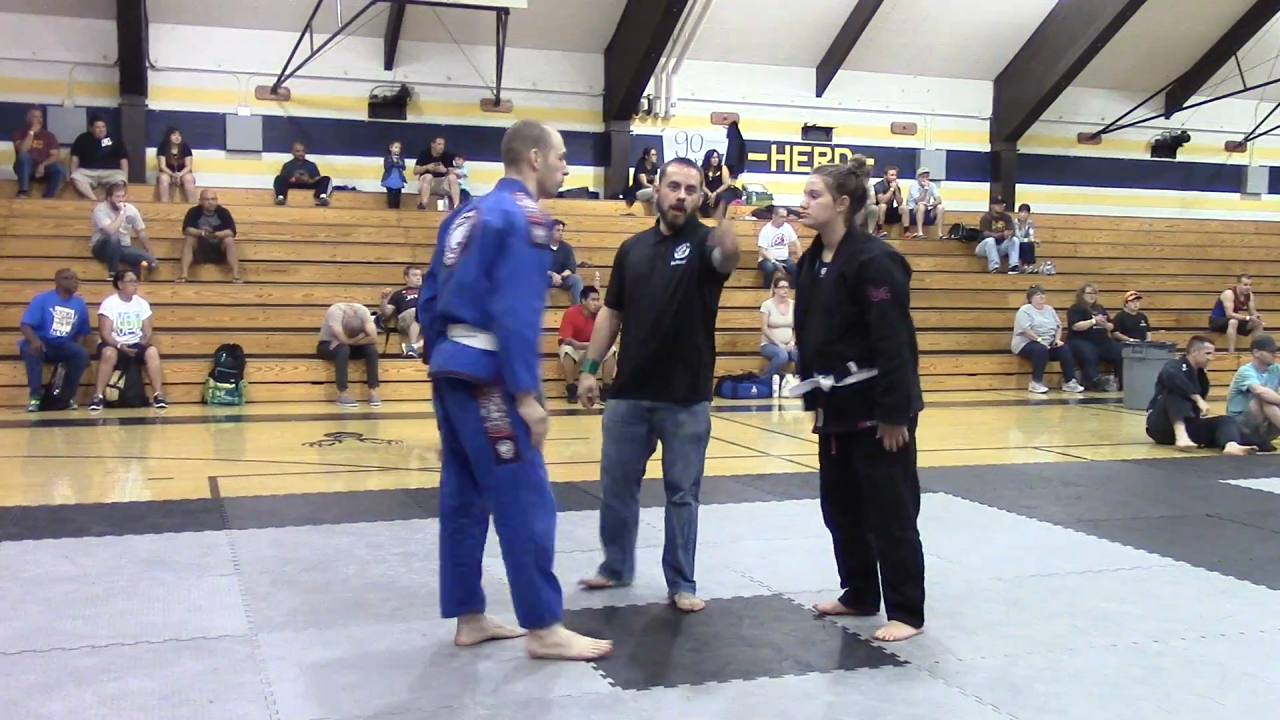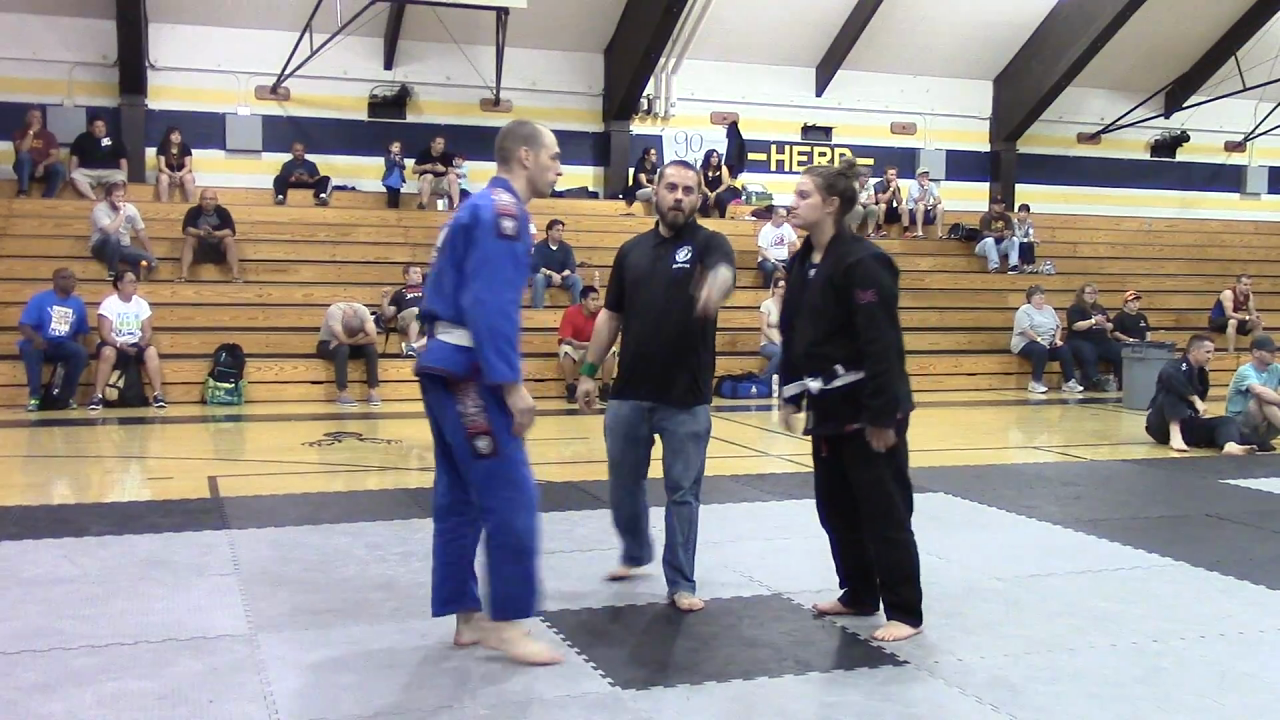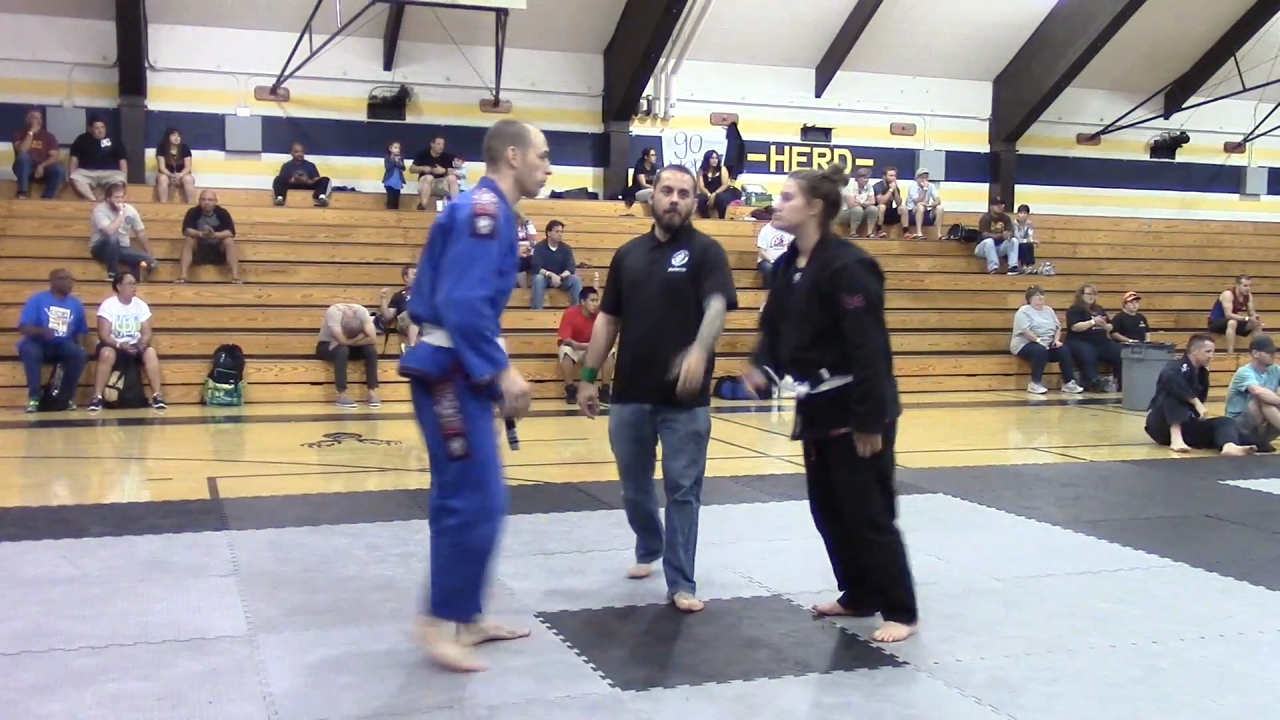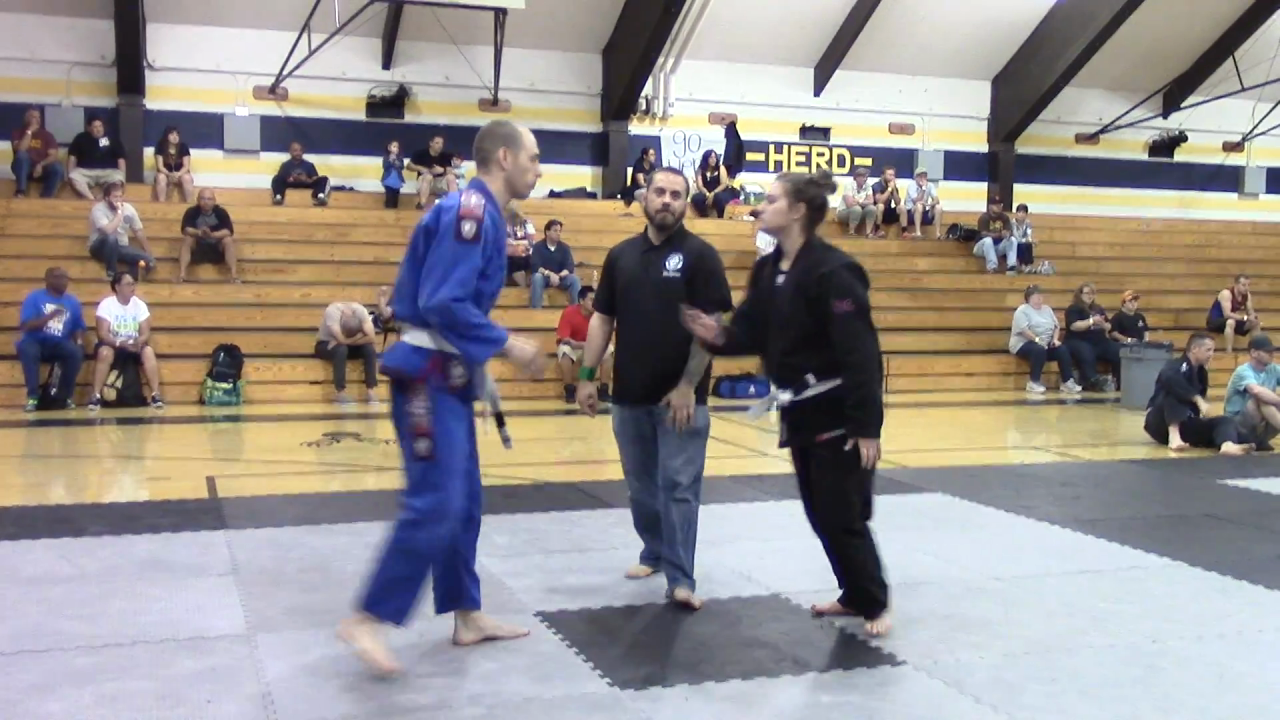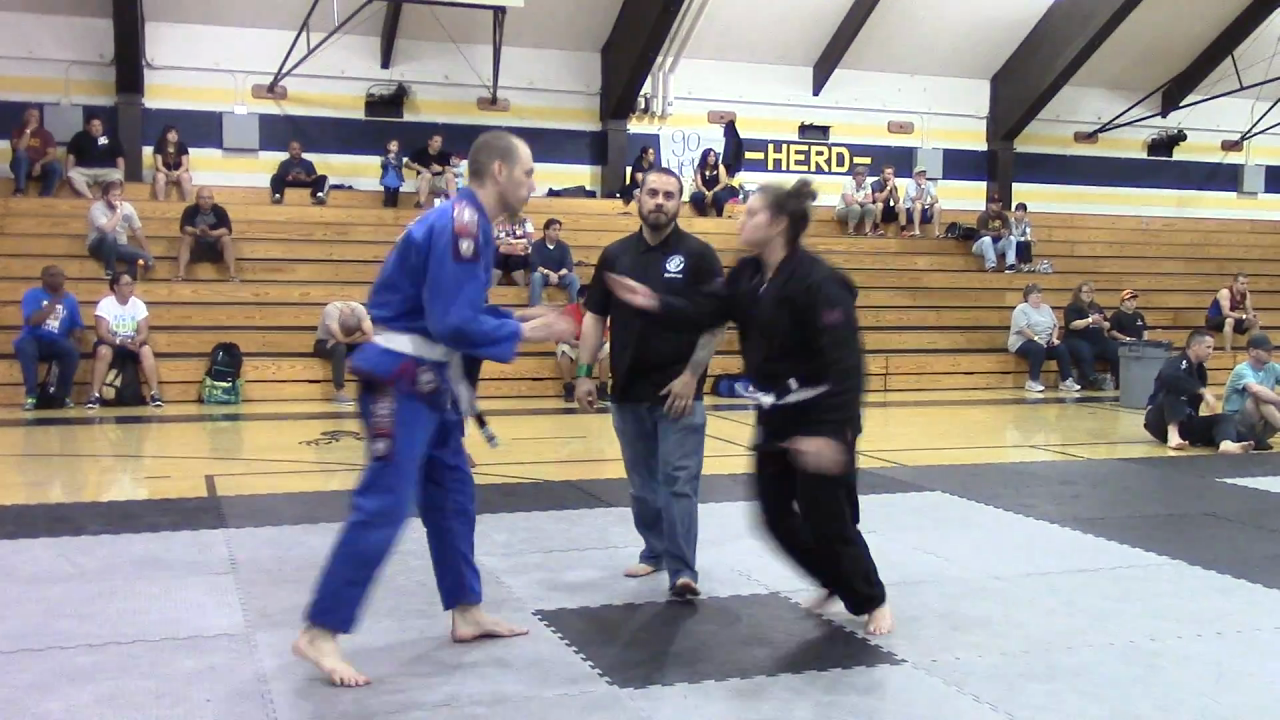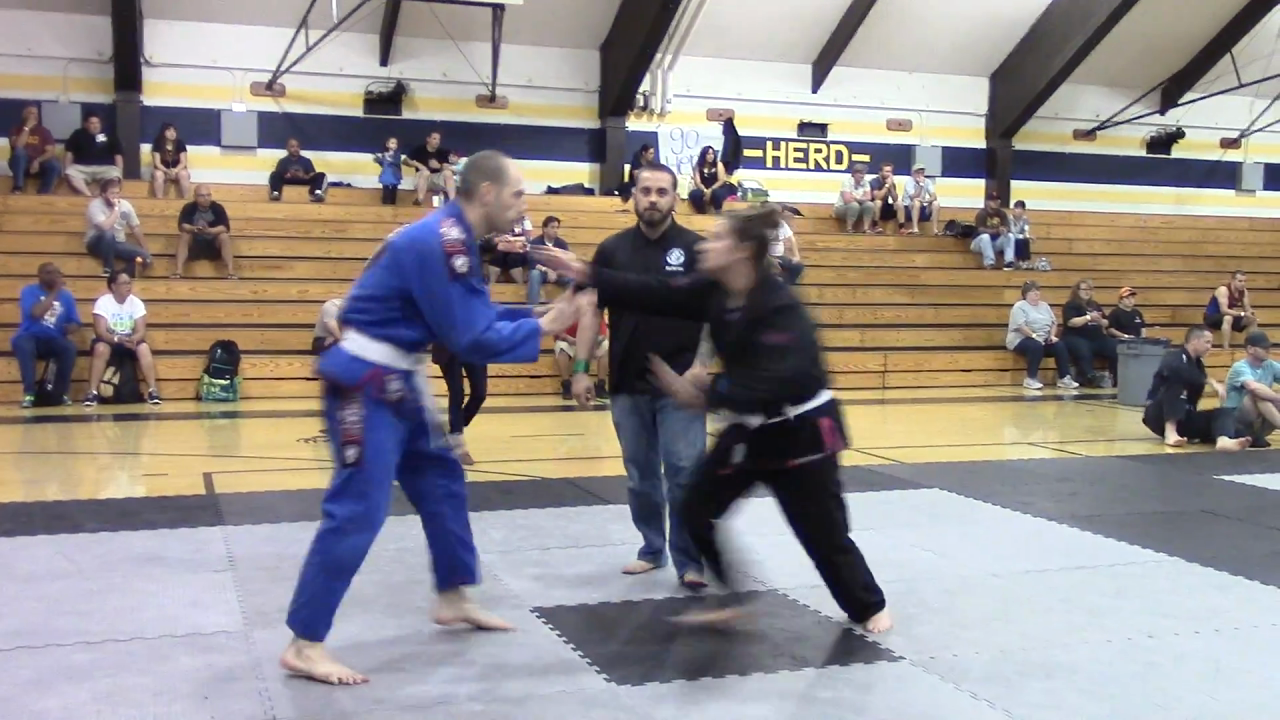
dt=0.1s
person 1, frame 1
left shoulder: (468, 212)
right shoulder: (526, 216)
left elbow: (432, 300)
right elbow: (517, 314)
right wrist: (527, 394)
left hip: (453, 365)
right hip: (487, 373)
left knee: (465, 500)
right knee: (527, 503)
left ankle: (470, 619)
right ankle: (545, 629)
person 1, frame 2
left shoulder: (476, 208)
right shoulder: (504, 211)
right elbow: (490, 305)
right wrist: (511, 381)
left hip: (444, 363)
right hip: (469, 370)
left knee: (459, 500)
right knee: (509, 497)
left ankle: (469, 618)
right ankle: (508, 622)
person 1, frame 3
left shoulder: (479, 207)
right shoulder: (482, 212)
right elbow: (460, 304)
left wrist: (494, 366)
right wrist: (503, 372)
left hip: (456, 370)
right hip: (450, 374)
left knee: (469, 497)
right knee: (476, 501)
left ankle: (467, 618)
right ankle: (442, 621)
person 1, frame 4
left shoulder: (475, 211)
right shoulder: (471, 212)
right elbow: (444, 304)
left wrist: (497, 345)
right wrist: (506, 345)
left hip: (438, 370)
right hip: (431, 373)
left knee: (460, 497)
right knee: (437, 503)
left ankle: (467, 615)
right ankle: (368, 619)
person 1, frame 5
left shoulder: (463, 223)
right shoulder: (459, 227)
right elbow: (454, 323)
left wrist: (514, 322)
right wrist: (523, 332)
left hip: (421, 376)
right hip: (399, 376)
left knee: (453, 492)
right knee: (384, 505)
left ankle: (467, 611)
right ankle: (317, 633)
person 1, frame 6
left shoulder: (446, 236)
right shoulder: (445, 244)
left elbow: (470, 318)
right elbow: (470, 337)
left wrist: (534, 315)
right wrist: (541, 329)
left hip: (389, 381)
right hip: (365, 384)
left knee: (441, 480)
right knee: (357, 510)
left ankle: (454, 598)
right ankle: (304, 645)
person 2, frame 1
left shoulder: (874, 260)
right shoulder: (812, 261)
left elbow: (894, 341)
left wrist: (894, 412)
right wrist: (811, 394)
left hip: (877, 401)
right hip: (836, 401)
left knee: (890, 510)
right knee: (841, 507)
left ankle: (907, 613)
right ankle: (859, 595)
person 2, frame 2
left shoulder: (862, 262)
right shoulder: (802, 262)
left elbow: (882, 344)
right elbow: (794, 336)
left wrist: (882, 416)
right wrist: (791, 395)
left hip: (866, 404)
right hip: (827, 403)
left knee: (883, 512)
right knee: (836, 508)
left ankle: (905, 613)
right ankle: (858, 596)
person 2, frame 3
left shoulder: (848, 266)
right shoulder: (788, 265)
left elbow: (868, 350)
right elbow: (777, 329)
left wrist: (868, 422)
right wrist: (761, 366)
left hip: (857, 406)
right hip: (815, 409)
left knee: (868, 515)
right knee: (831, 511)
left ankle: (897, 610)
right ankle: (857, 595)
person 2, frame 4
left shoulder: (833, 271)
right shoulder: (770, 270)
left elbow: (861, 353)
right elbow: (752, 328)
left wrist: (866, 427)
right wrist: (719, 336)
left hip: (840, 411)
right hip: (800, 409)
left knee: (843, 516)
right knee: (823, 513)
left ankle: (873, 604)
right ankle: (856, 596)
person 2, frame 5
left shoulder: (820, 282)
right shoulder: (749, 273)
left elbow: (845, 362)
right elbow: (704, 309)
left wrist: (826, 431)
right wrist: (656, 304)
left hip: (819, 415)
right hip: (778, 414)
left knee: (829, 521)
right knee: (776, 514)
left ankle: (869, 600)
right ankle: (836, 583)
person 2, frame 6
left shoulder: (779, 310)
right shoulder: (713, 292)
left elbow: (772, 383)
right elbow: (655, 295)
left wrist: (702, 393)
right wrist: (588, 275)
left hip: (801, 431)
right hip: (752, 428)
left knee: (823, 531)
right knee: (696, 511)
left ankle: (868, 606)
right ankle: (727, 599)
person 3, frame 1
left shoulder: (705, 241)
right shoulder: (632, 248)
left elbow: (725, 259)
right elbow: (611, 312)
left wrist: (726, 240)
right wrist: (590, 367)
left hip: (686, 395)
right hip: (628, 391)
left knee: (682, 492)
right knee: (617, 486)
left ankle: (681, 583)
right ankle: (616, 566)
person 3, frame 2
left shoulder: (707, 245)
right shoulder: (631, 250)
left elbow: (724, 273)
right elbow: (611, 315)
left wrist: (715, 290)
right wrist: (588, 371)
left hip: (686, 396)
right hip: (629, 391)
left knee: (683, 491)
right knee: (624, 483)
left ankle: (681, 583)
right ankle: (636, 552)
person 3, frame 3
left shoulder: (705, 250)
right shoulder: (628, 254)
left elbow: (717, 308)
right elbow: (608, 318)
left wrist: (699, 353)
right wrist: (588, 376)
left hip: (682, 397)
right hip: (629, 394)
left knee: (682, 490)
right knee: (634, 484)
left ankle: (681, 583)
right ankle: (650, 549)
person 3, frame 4
left shoulder: (700, 254)
right shoulder: (621, 255)
right elbow: (602, 318)
left wrist: (689, 387)
right wrist: (587, 376)
left hip: (679, 396)
right hip: (629, 394)
left knee: (680, 488)
right knee: (641, 485)
left ankle: (681, 579)
right ankle: (655, 552)
person 3, frame 5
left shoulder: (698, 255)
right shoulder: (615, 254)
left elbow: (714, 323)
right elbow: (595, 316)
left wrist: (691, 378)
right wrist: (584, 373)
left hip: (679, 391)
right hip: (630, 390)
left knee: (680, 483)
right knee: (642, 480)
left ankle: (683, 571)
right ankle: (655, 552)
person 3, frame 6
left shoulder: (694, 248)
right shoulder: (612, 249)
right elbow: (592, 312)
left wrist: (700, 368)
right wrist: (581, 368)
right hip: (628, 384)
left knee: (683, 471)
right knee: (640, 474)
left ankle: (688, 562)
right ankle: (652, 549)
